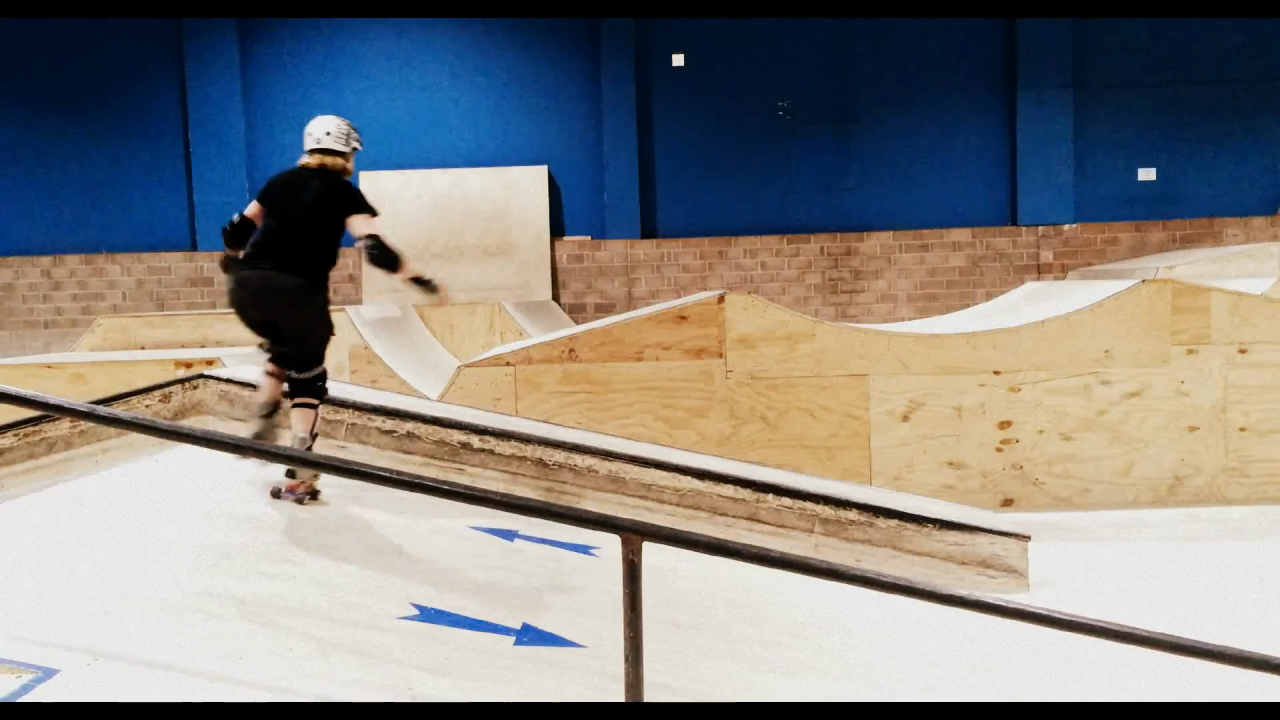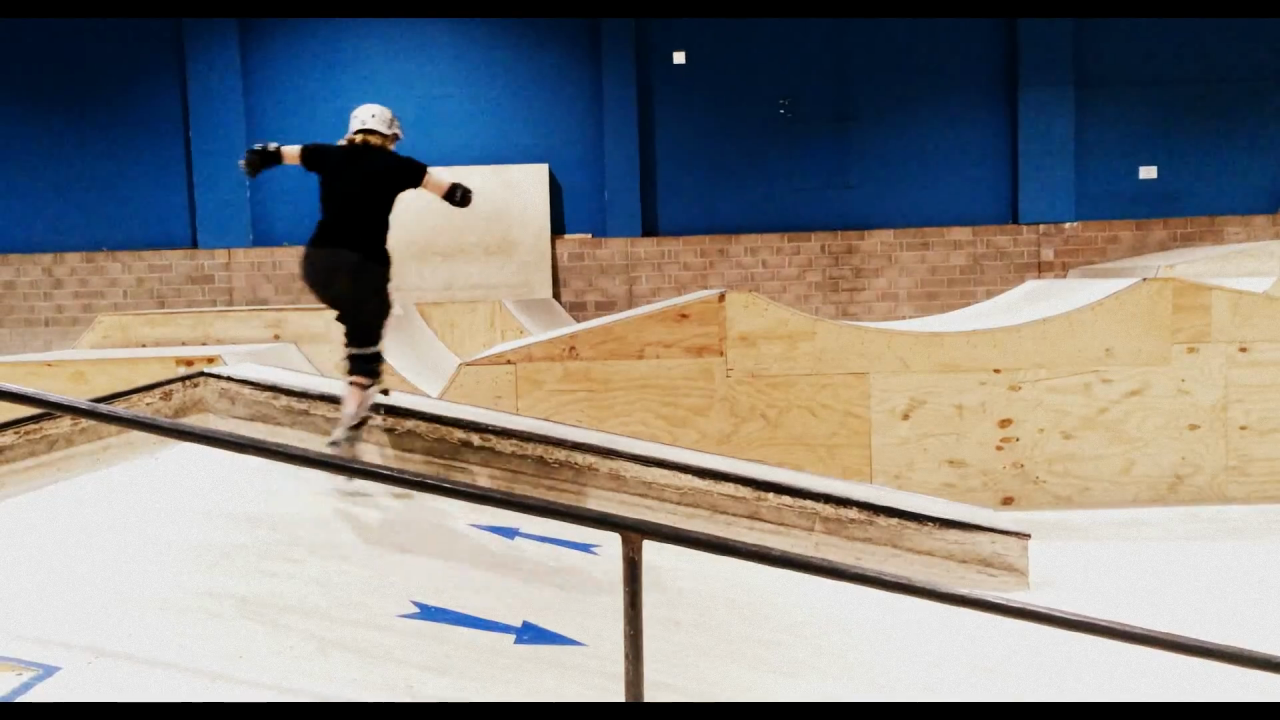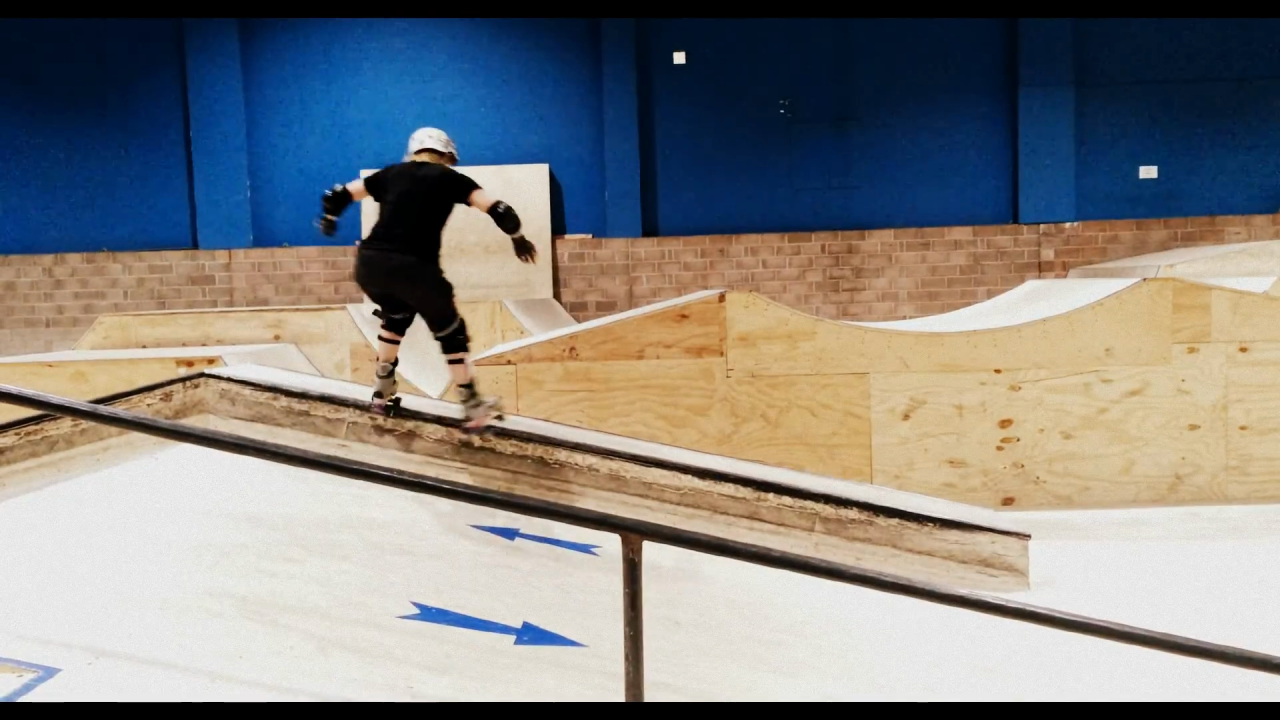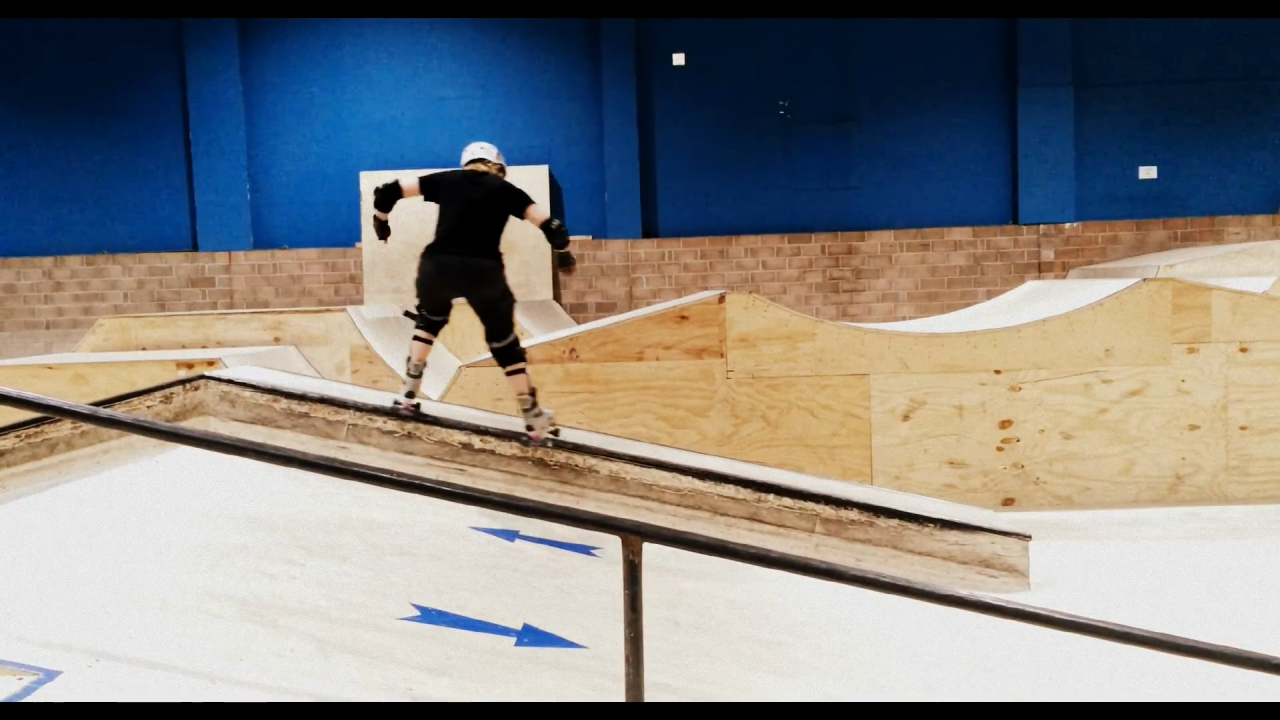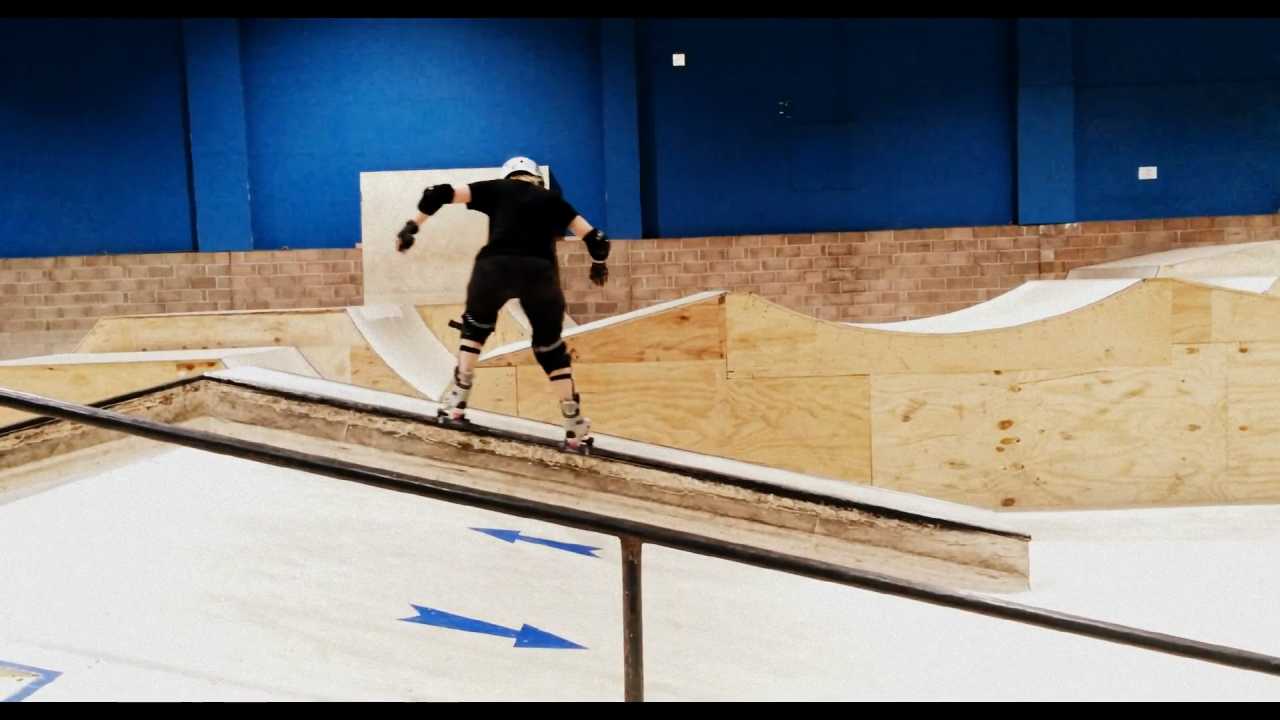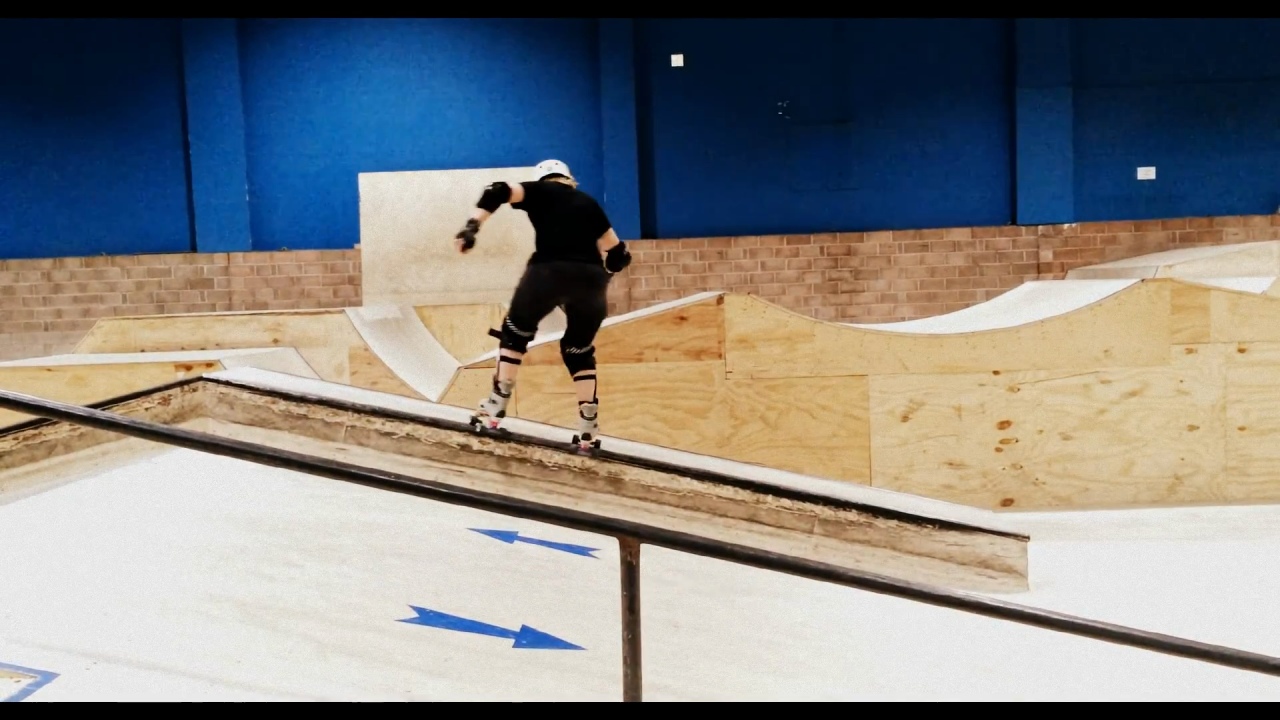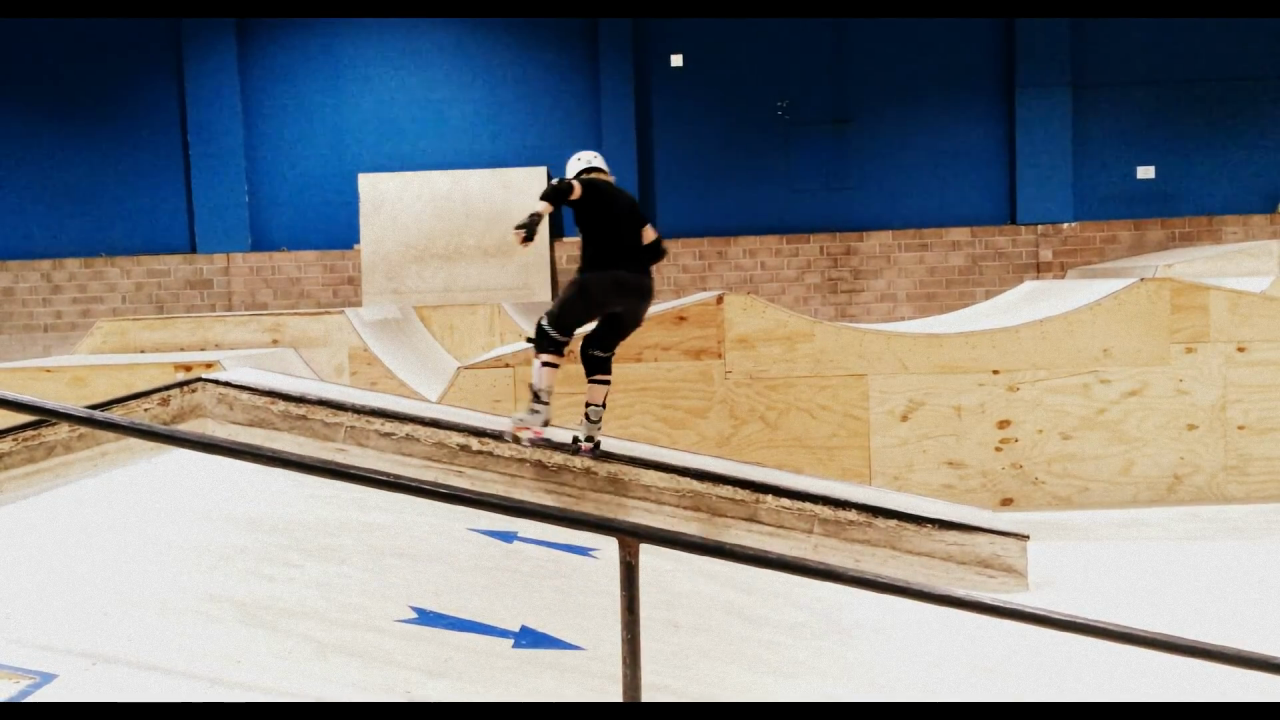
dt=0.2s
person 1, frame 1
left shoulder: (283, 181)
right shoulder: (344, 193)
left elbow: (240, 225)
right elbow: (375, 248)
left wrist: (231, 255)
right wrist: (416, 278)
left hip: (247, 286)
right hip: (296, 292)
left knee: (284, 350)
right knee: (307, 381)
left ankle: (264, 425)
person 1, frame 2
left shoulder: (329, 155)
right shoulder: (395, 164)
left elbow: (271, 154)
right elbow: (451, 193)
left wrist: (251, 161)
right wrist: (464, 193)
left hip: (318, 263)
right hip: (361, 267)
left knee: (359, 332)
right knee: (365, 358)
left ankle: (360, 397)
person 1, frame 3
left shoulder: (393, 173)
right shoulder: (450, 179)
left elbow: (339, 196)
right elbow: (499, 210)
left wrist: (328, 220)
right wrist: (519, 239)
left hip: (370, 264)
right hip: (415, 268)
left knee: (396, 316)
right knee: (451, 333)
left ankle: (382, 393)
person 1, frame 4
left shoulder: (446, 180)
right shoulder: (505, 189)
left elbow: (389, 189)
right elbow: (552, 227)
left wrist: (380, 220)
right wrist: (563, 254)
left hip: (436, 266)
right hip: (483, 271)
left knee: (430, 318)
right knee: (504, 343)
left ankle: (408, 394)
right ankle: (535, 420)
person 1, frame 5
left shoulder: (495, 189)
right shoulder: (551, 199)
left elbow: (442, 192)
right elbow: (596, 239)
left wrist: (411, 227)
right wrist: (599, 264)
left hip: (495, 267)
right hip: (541, 272)
left knee: (476, 326)
right knee: (550, 348)
left ankle: (455, 404)
person 1, frame 6
left shoulder: (539, 191)
right shoulder: (589, 203)
right elbow: (618, 253)
left wrist: (472, 225)
right wrist: (607, 271)
left hip: (548, 272)
right hip: (590, 277)
left knee: (515, 334)
right knee: (578, 351)
person 1, frame 7
right shoulder: (627, 200)
right elbow: (656, 248)
left wrist: (535, 217)
left hip: (599, 279)
right hip: (640, 288)
left knee: (549, 334)
right knee: (597, 352)
